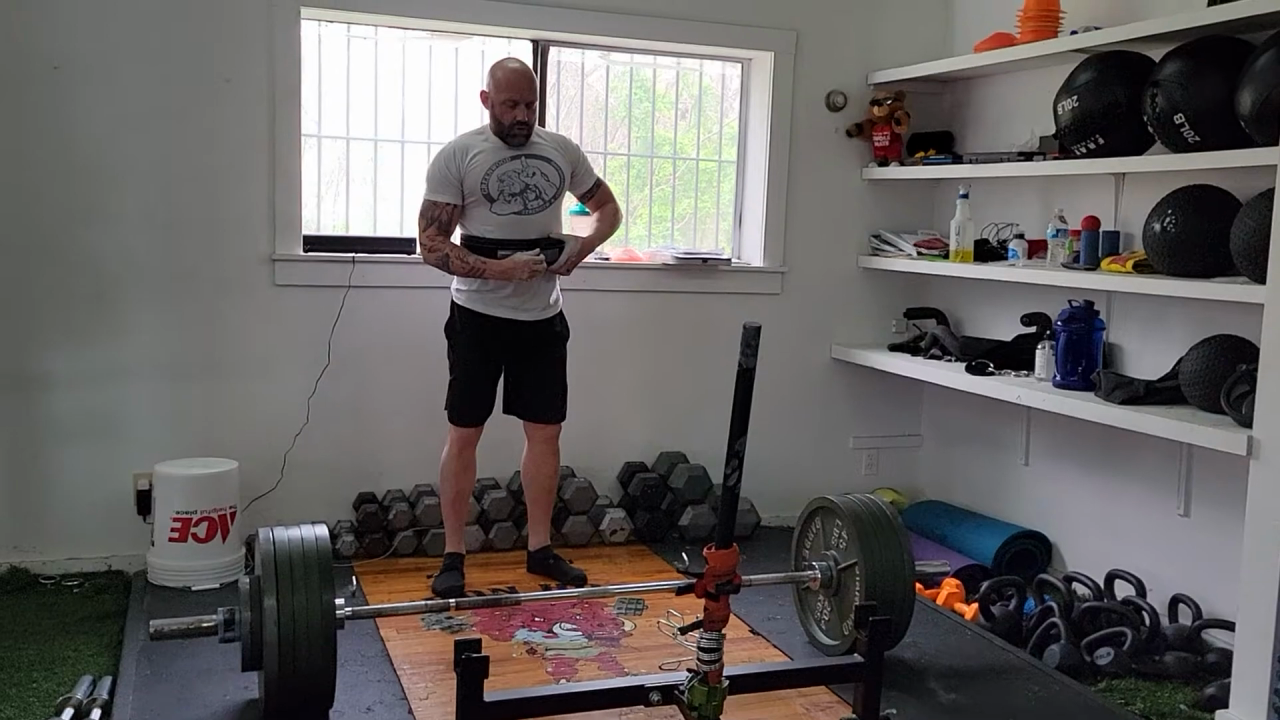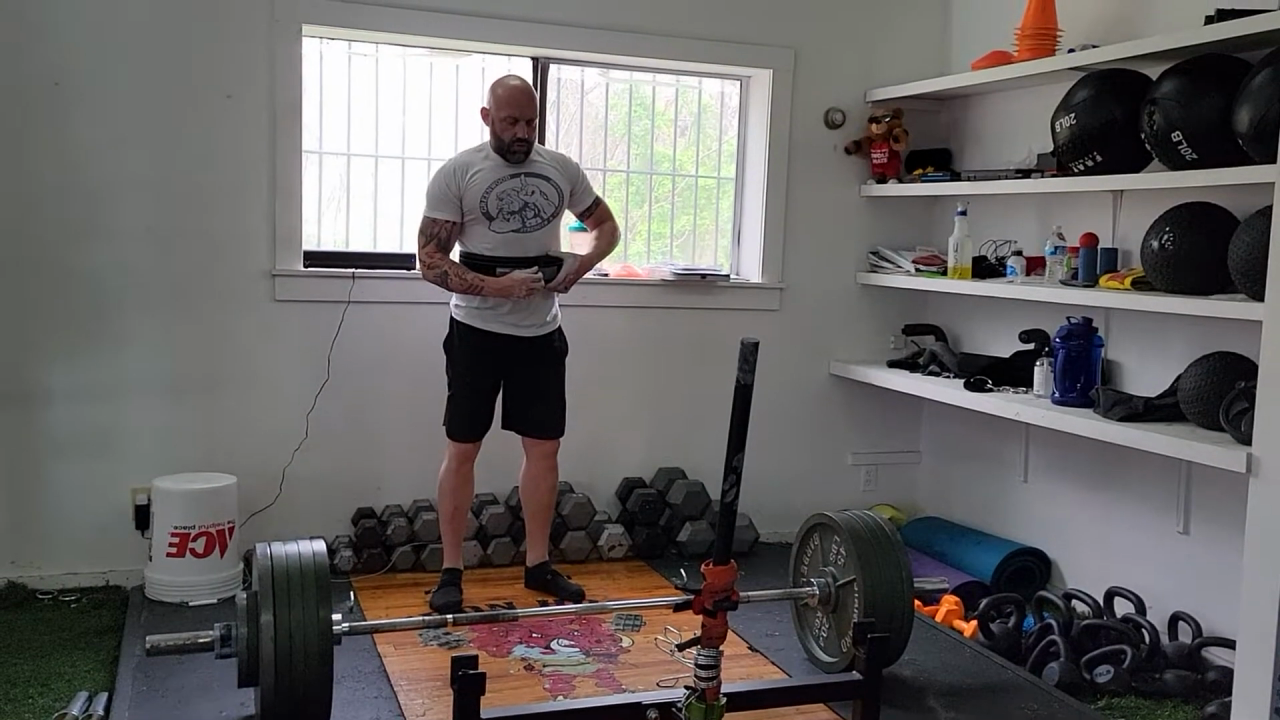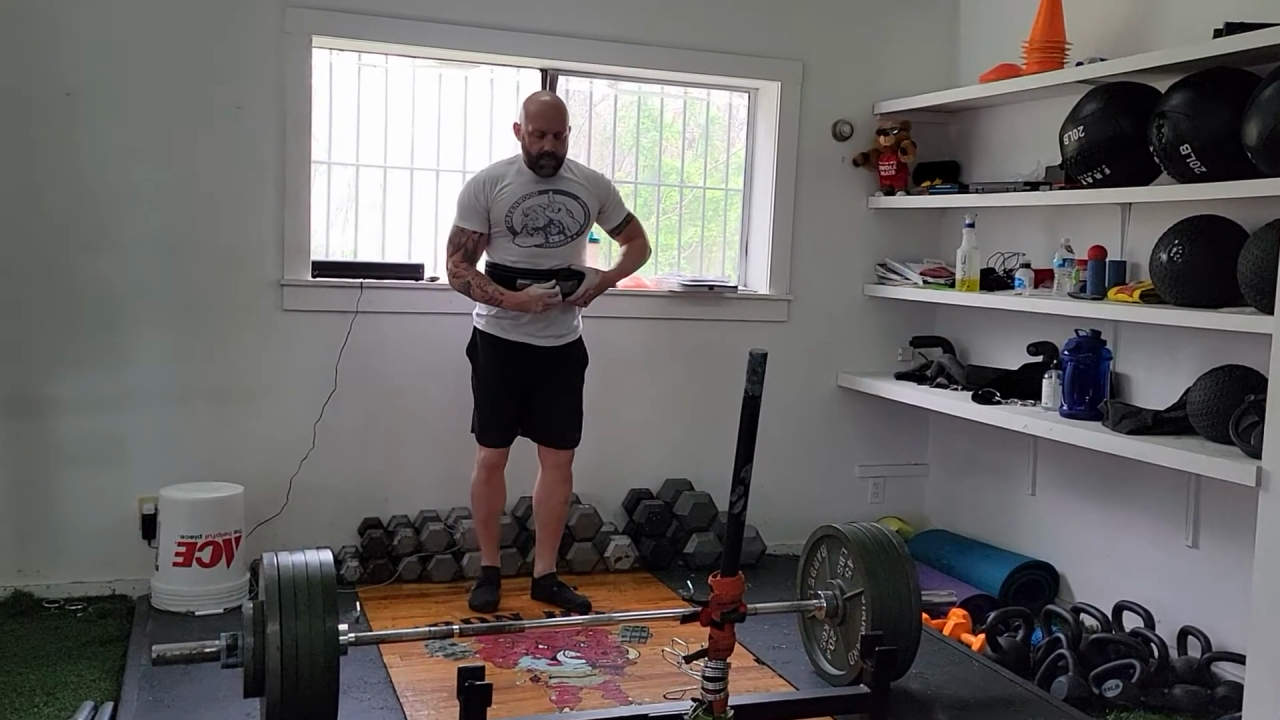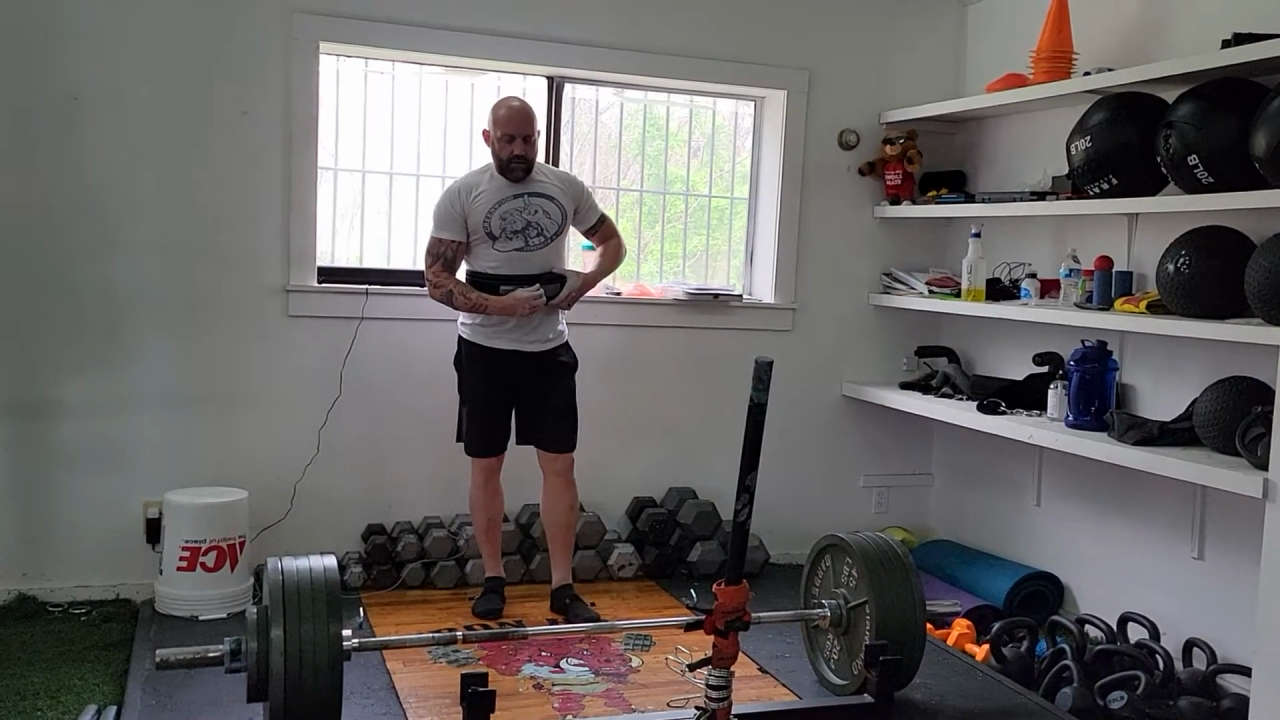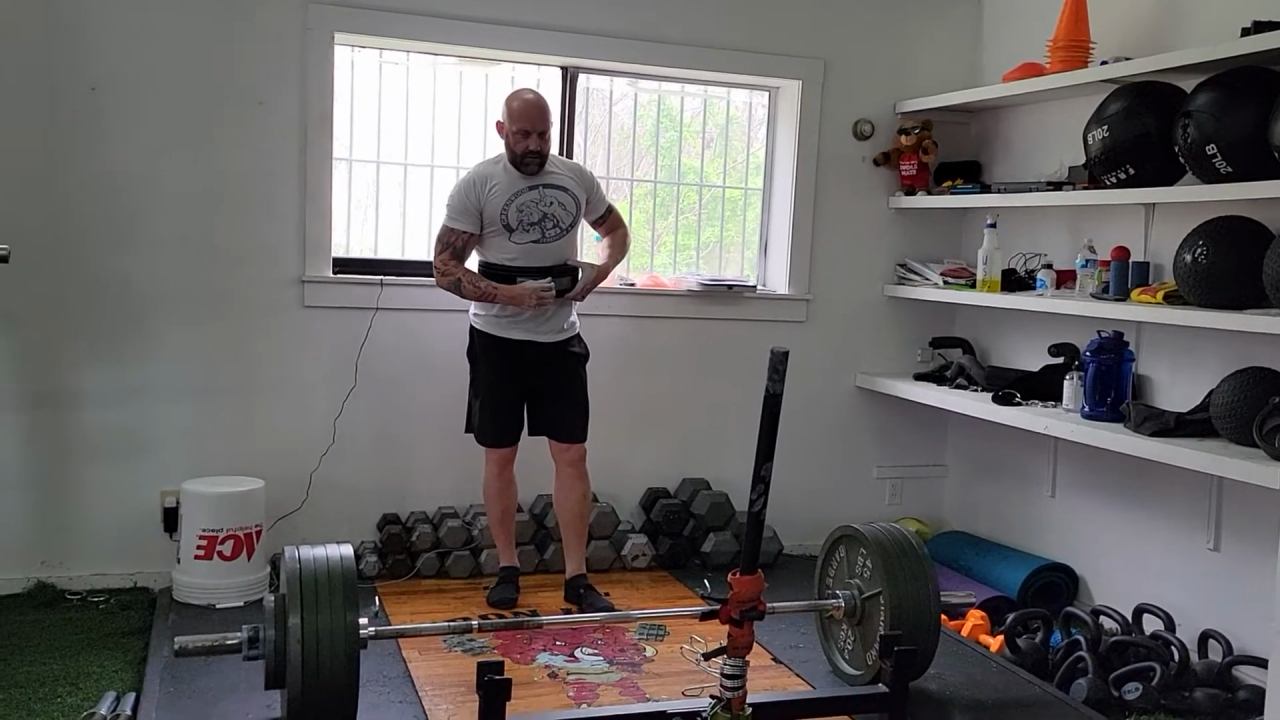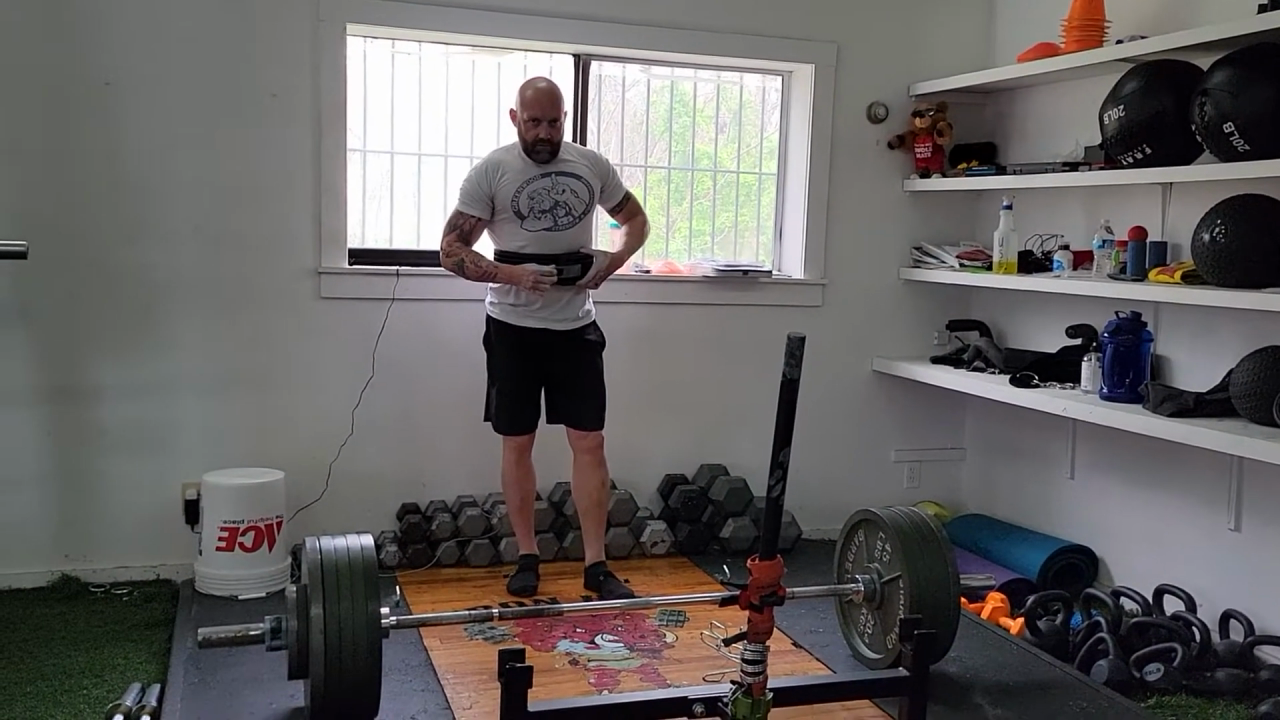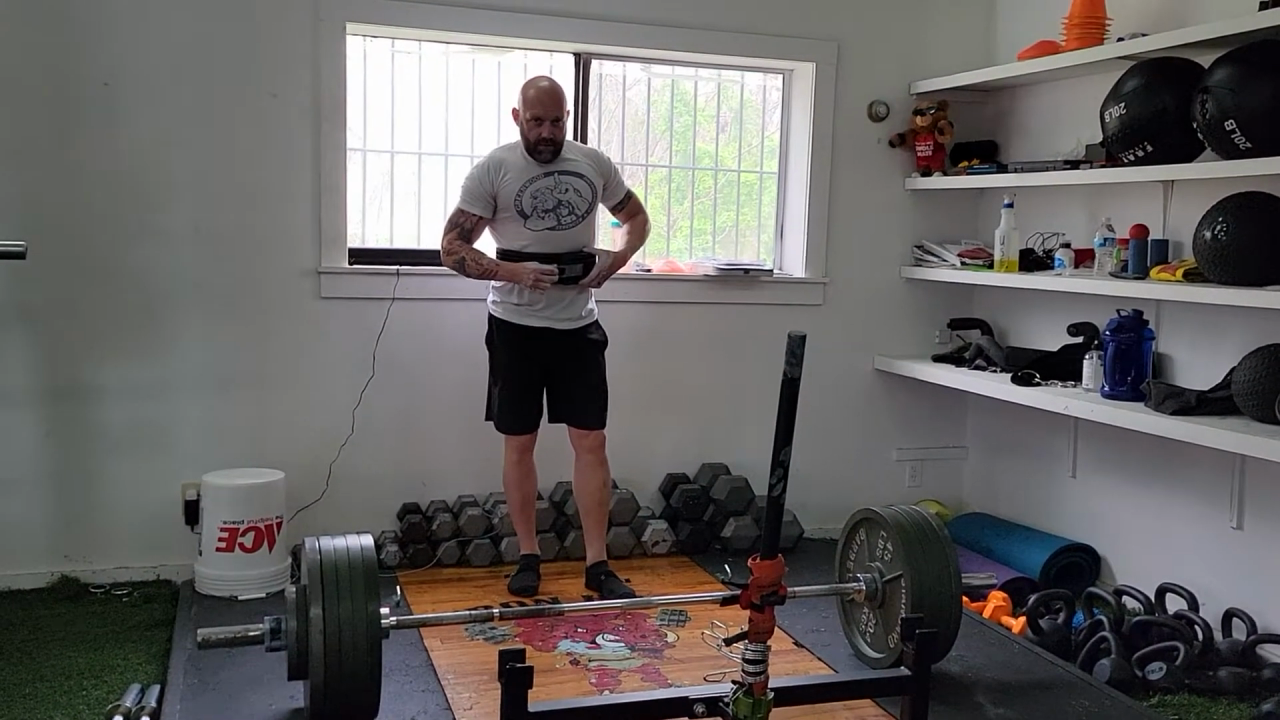
dt=0.7s
person 1, frame 1
left shoulder: (562, 150)
right shoulder: (457, 156)
left elbow: (608, 206)
right elbow: (431, 244)
left wrist: (584, 245)
right wrist: (497, 269)
left hip: (543, 316)
right hip: (479, 315)
left knee: (545, 432)
right knee: (464, 433)
left ankle: (540, 548)
right ankle: (453, 555)
person 1, frame 2
left shoulder: (562, 169)
right shoulder: (456, 174)
left elbow: (607, 225)
right elbow: (430, 260)
left wrist: (582, 263)
right wrist: (496, 288)
left hip: (542, 333)
right hip: (478, 332)
left knee: (543, 448)
right knee: (462, 449)
left ankle: (538, 564)
right ankle: (451, 571)
person 1, frame 3
left shoulder: (593, 186)
right shoulder: (486, 184)
left elbow: (638, 243)
right elbow: (457, 267)
left wrist: (602, 281)
right wrist: (513, 300)
left hip: (561, 344)
right hip: (498, 339)
left knee: (558, 459)
right knee: (491, 457)
left ankle: (545, 574)
right ankle: (489, 570)
person 1, frame 4
left shoulder: (566, 186)
right shoulder: (461, 194)
left elbow: (612, 241)
right elbow: (437, 279)
left wrist: (585, 280)
right wrist: (499, 305)
left hip: (548, 348)
right hip: (485, 349)
left knee: (559, 466)
right knee: (486, 466)
left ankle: (563, 587)
right ankle: (493, 580)
person 1, frame 5
left shoulder: (577, 178)
right shoulder: (476, 185)
left elbow: (617, 231)
right elbow: (445, 269)
left wrist: (598, 273)
right wrist: (510, 295)
left hip: (560, 339)
right hip: (498, 339)
left knee: (572, 456)
right knee: (499, 457)
left ankle: (576, 577)
right ankle: (507, 569)
person 1, frame 6
left shoulder: (592, 165)
right shoulder: (490, 172)
left elbow: (636, 218)
right elbow: (451, 251)
left wrist: (614, 259)
right wrist: (511, 274)
left hip: (576, 326)
right hip: (513, 327)
left knee: (589, 443)
right knee: (517, 444)
left ankle: (596, 564)
right ankle: (527, 557)
person 1, frame 7
left shoulder: (595, 164)
right shoulder: (493, 170)
left elbow: (637, 217)
right elbow: (452, 249)
left wrist: (618, 257)
right wrist: (512, 272)
left hip: (578, 325)
right hip: (516, 326)
left knee: (591, 442)
right knee: (519, 444)
left ankle: (597, 563)
right ankle: (528, 556)
